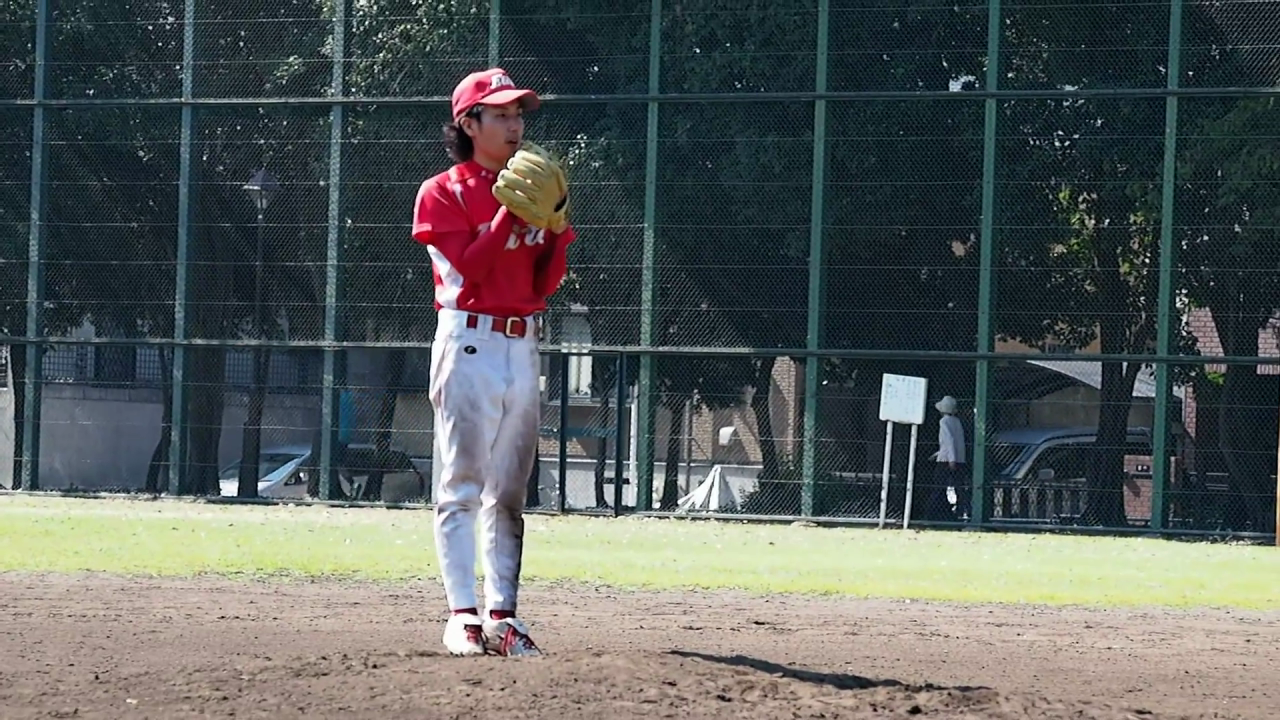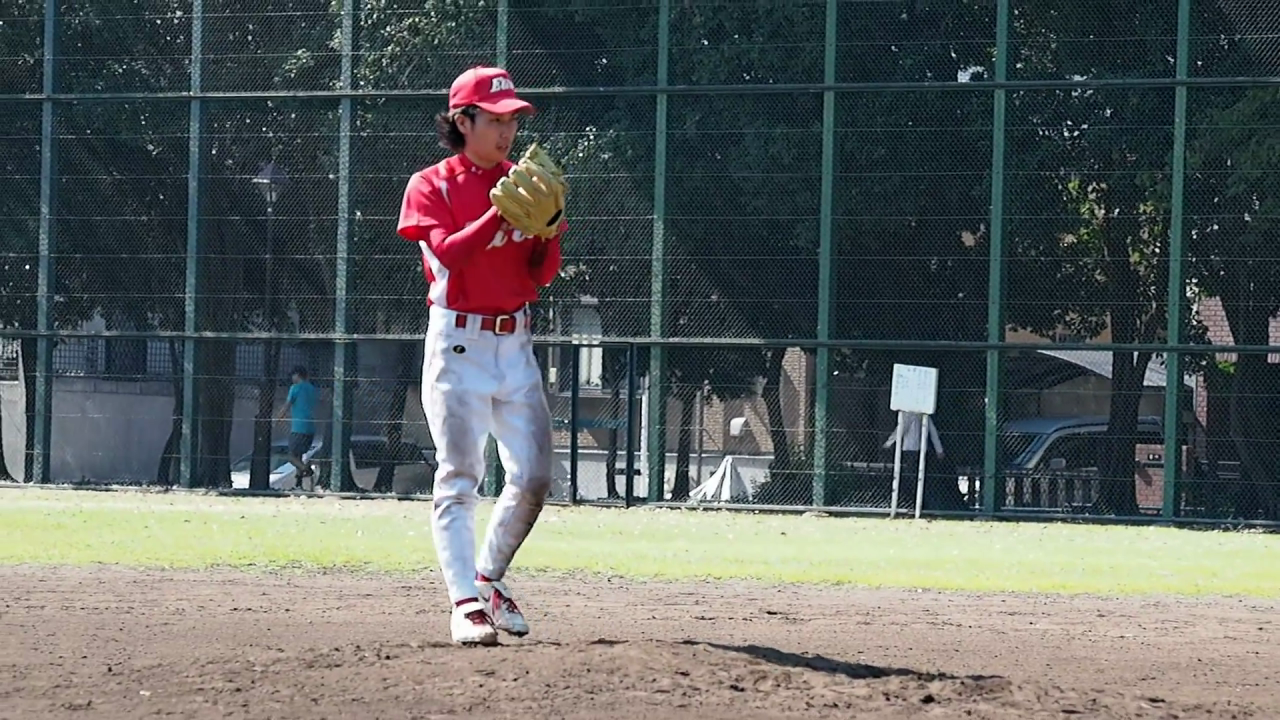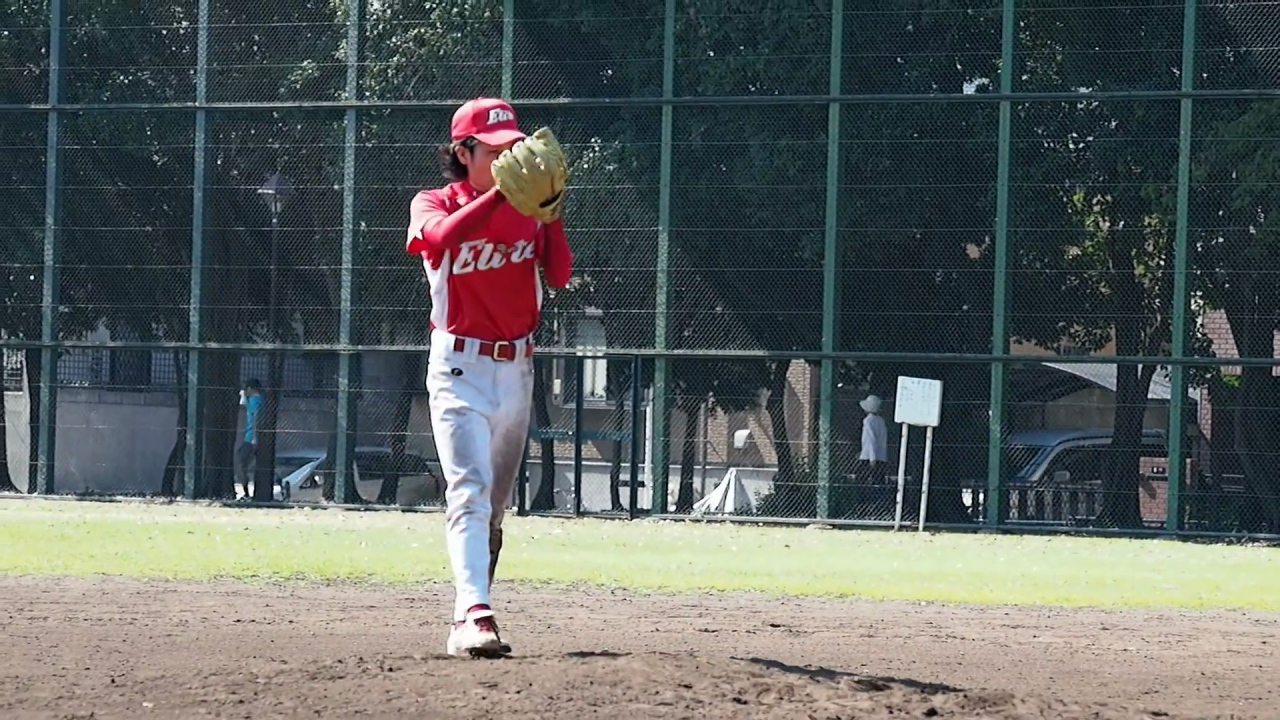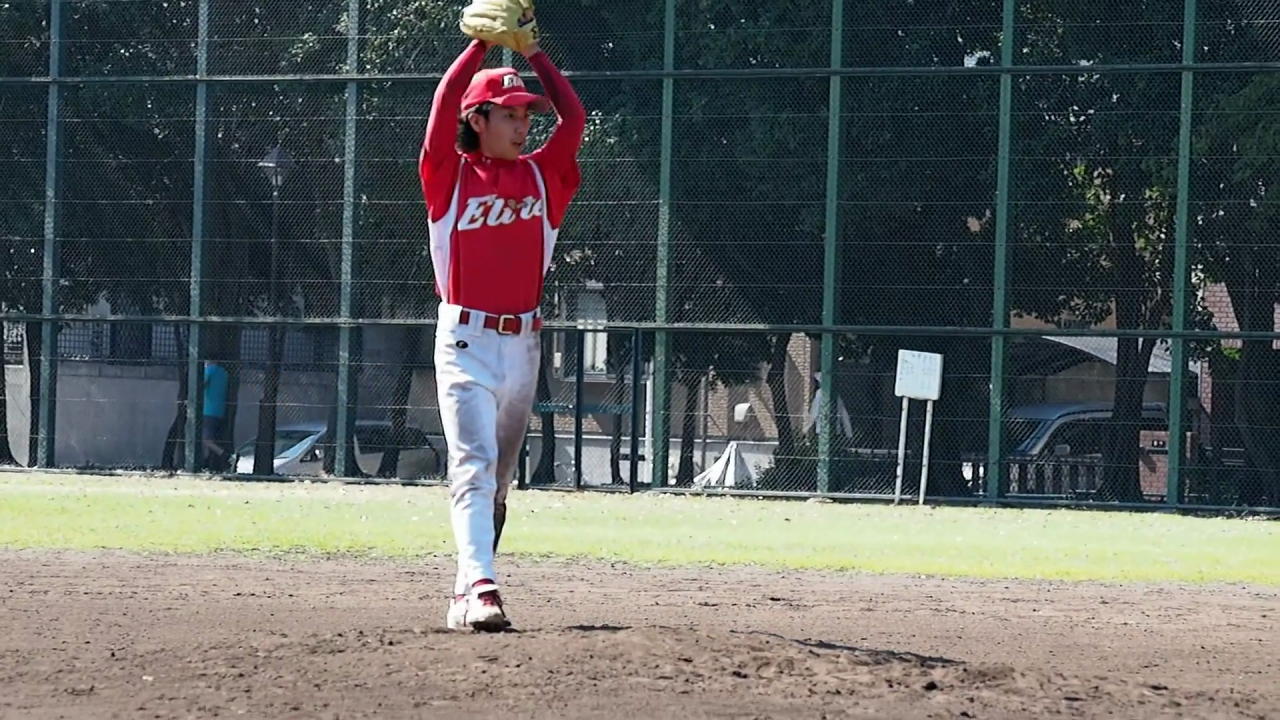
dt=0.5s
person 1, frame 1
right shoulder: (442, 192)
left elbow: (545, 285)
right elbow: (470, 268)
left wrist: (556, 225)
right wrist: (510, 210)
left hip: (523, 347)
right hip: (469, 344)
left knee: (508, 493)
right knee: (462, 486)
left ankle: (501, 614)
right ankle: (463, 615)
person 1, frame 2
right shoulder: (431, 185)
left elbow: (543, 276)
right elbow: (449, 254)
left wrist: (551, 230)
right wrist: (501, 208)
left hip: (515, 343)
right hip: (459, 343)
left knee: (535, 477)
right knee: (458, 482)
left ankle: (489, 579)
right ankle: (465, 604)
person 1, frame 3
left shoulder: (530, 211)
right shoulder: (433, 204)
left elbow: (559, 278)
right elbow: (440, 236)
left wrist: (549, 213)
right wrist: (500, 191)
left hip: (516, 369)
right hip: (459, 367)
left knee: (494, 506)
right knee: (469, 492)
left ankle: (466, 619)
right ankle: (476, 612)
person 1, frame 4
left shoulder: (541, 174)
right shoulder: (450, 174)
left elbow: (574, 116)
right elbow: (444, 106)
left wrist: (531, 50)
right wrist: (481, 42)
left hip: (523, 342)
right hip: (465, 341)
left knee: (498, 479)
right knee: (473, 467)
left ankle: (467, 593)
right ankle: (480, 589)
